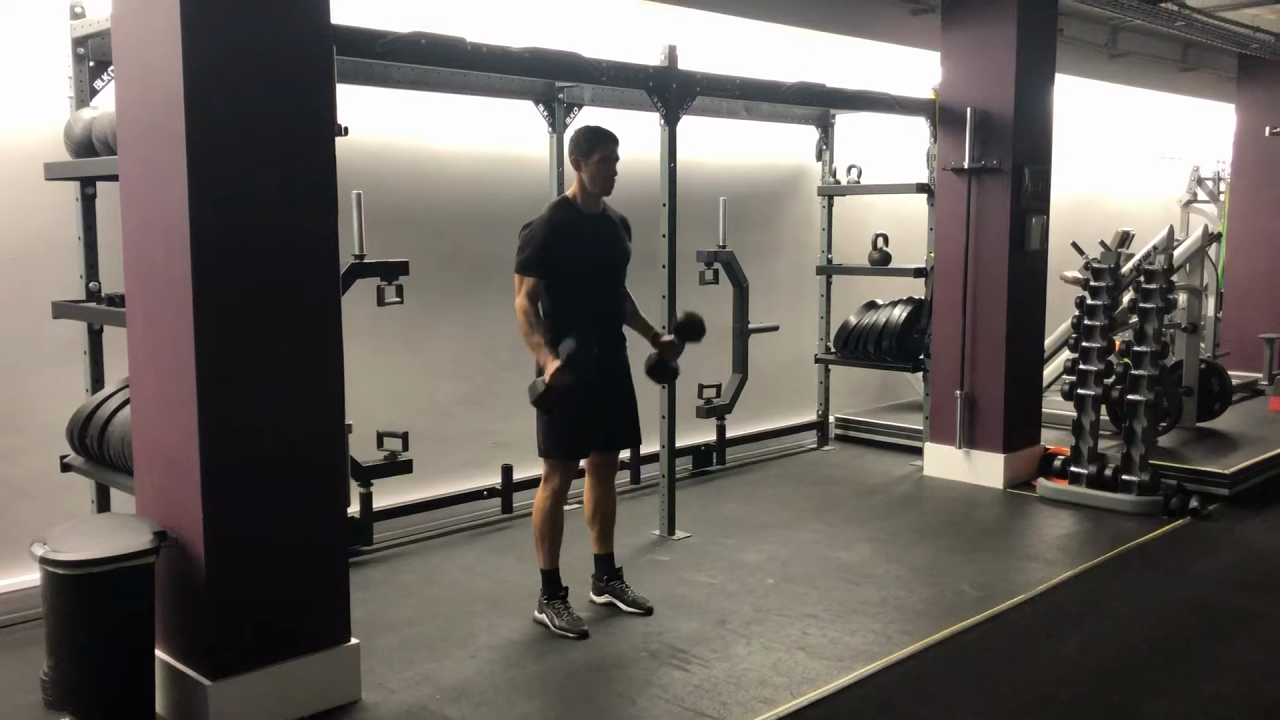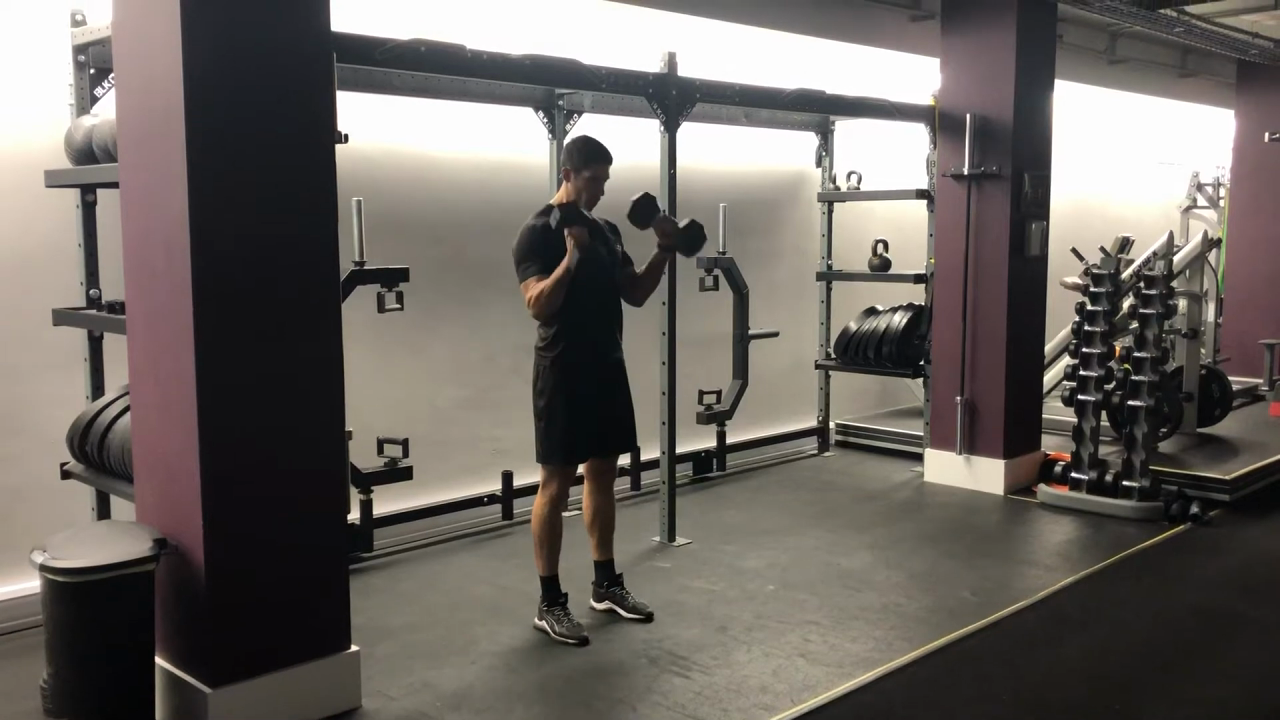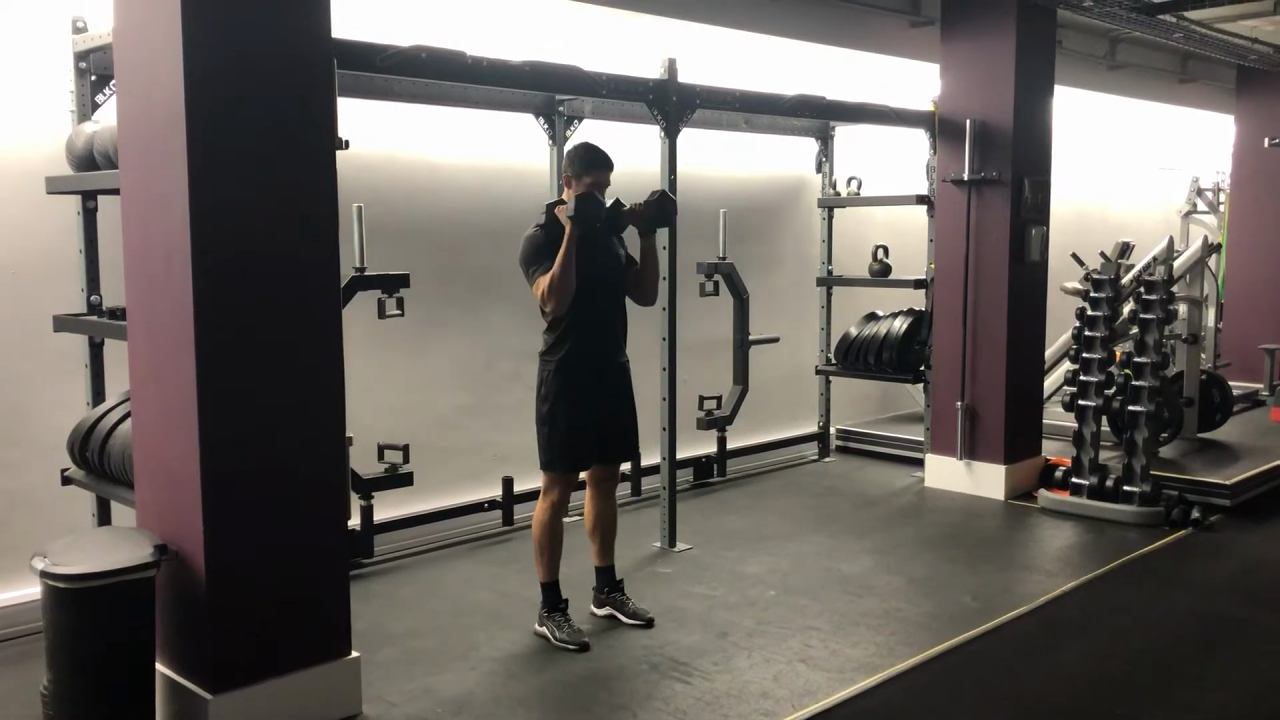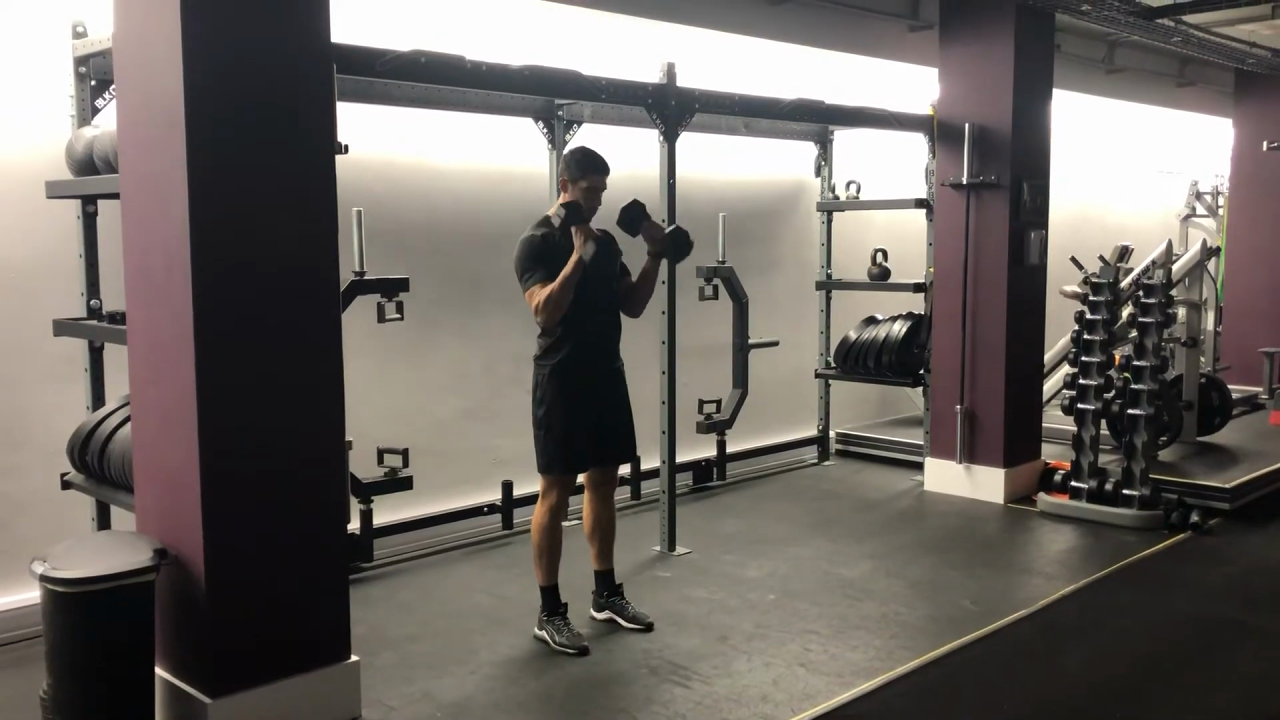
dt=0.5s
person 1, frame 1
left shoulder: (617, 224)
right shoulder: (548, 227)
right elbow: (525, 301)
left wrist: (653, 336)
right wrist: (547, 357)
left hip: (613, 364)
right hip: (571, 370)
left knee: (604, 470)
right knee: (558, 478)
left ankle: (606, 577)
right ankle: (550, 596)
person 1, frame 2
left shoulder: (607, 230)
right shoulder: (539, 233)
left elbow: (635, 295)
right elbow: (538, 305)
left wrist: (662, 252)
right wrist: (572, 256)
left hip: (607, 366)
right hip: (563, 371)
left knee: (603, 474)
right knee: (556, 483)
left ankle: (606, 584)
right ankle: (549, 602)
person 1, frame 3
left shoulder: (609, 235)
right shoulder: (543, 238)
left elbow: (646, 295)
right elbow: (554, 302)
left wrist: (647, 236)
right wrist: (570, 234)
left hip: (612, 371)
right hip: (567, 377)
left knee: (605, 481)
right knee: (557, 491)
left ankle: (607, 589)
right ankle: (550, 609)
person 1, frame 4
left shoulder: (607, 240)
right shoulder: (539, 242)
left elbow: (632, 306)
right elbow: (544, 311)
left wrist: (653, 257)
right wrist: (577, 258)
left hip: (607, 374)
right hip: (563, 380)
left knee: (603, 484)
right knee: (556, 493)
left ankle: (607, 593)
right ankle: (550, 612)
